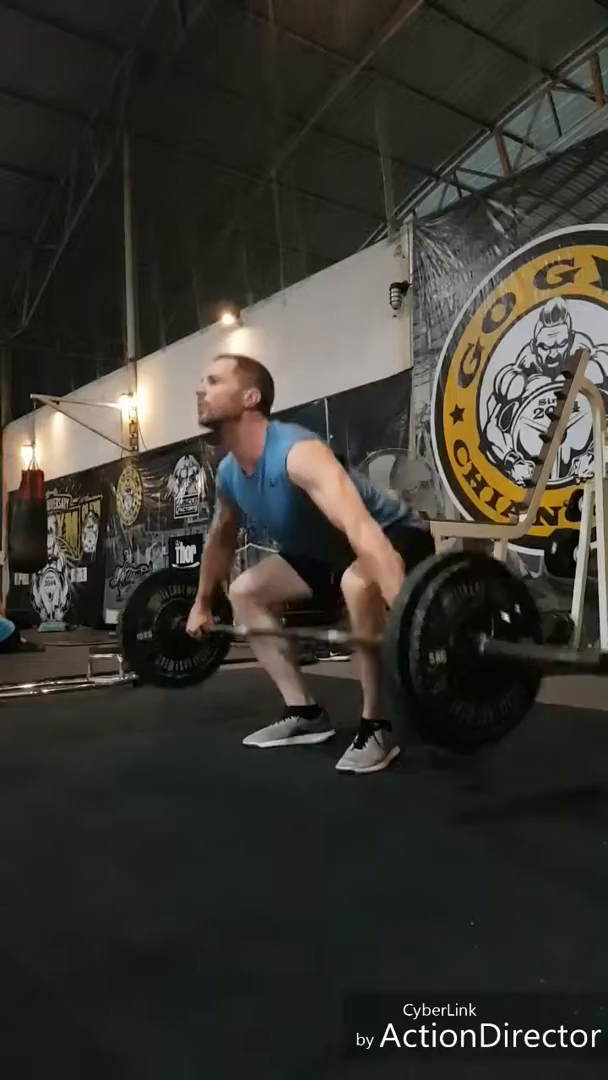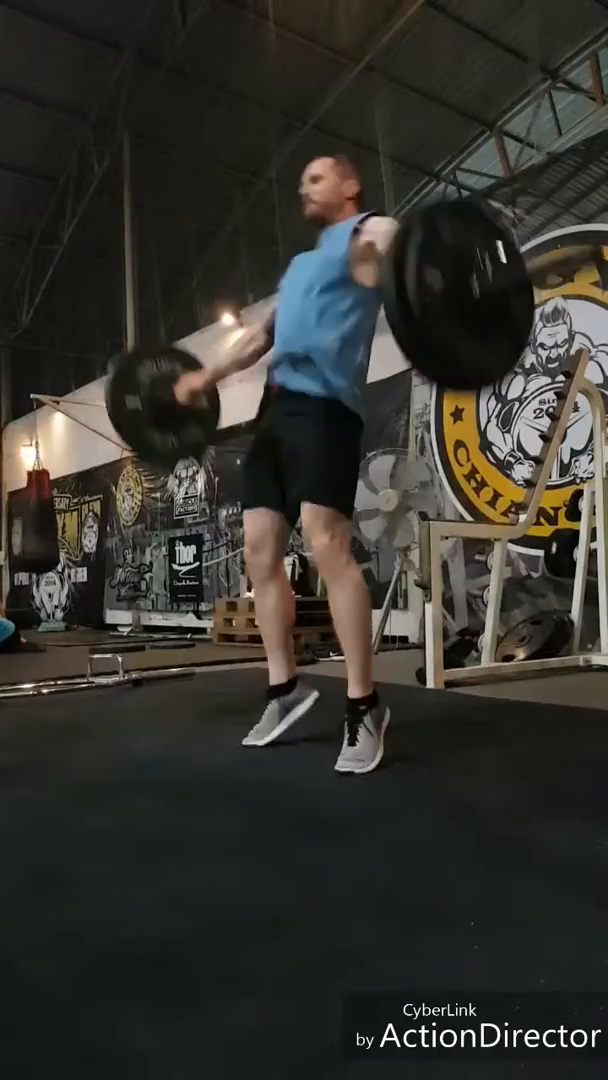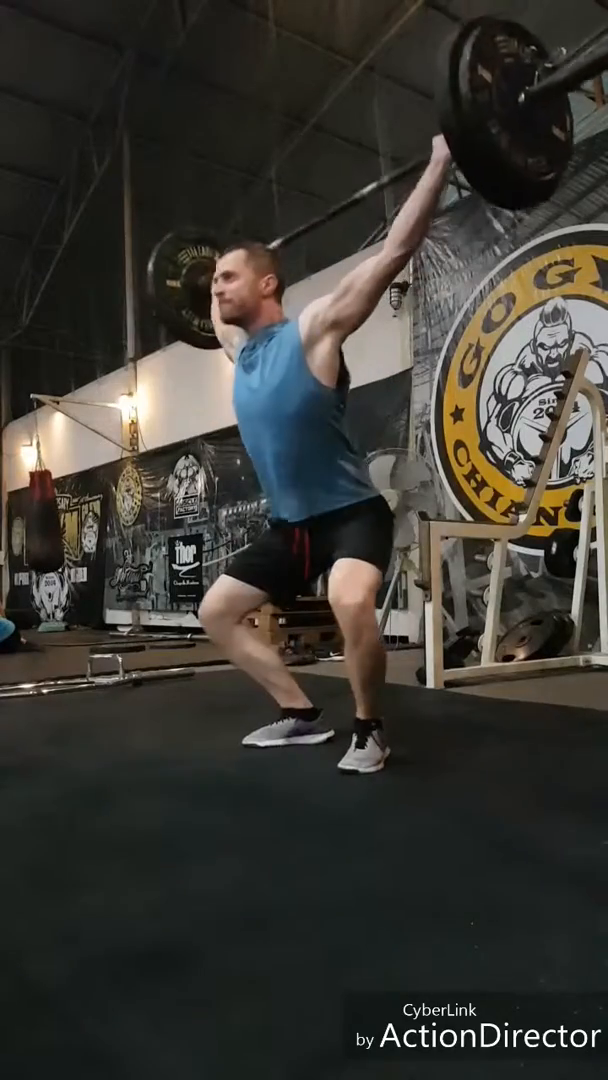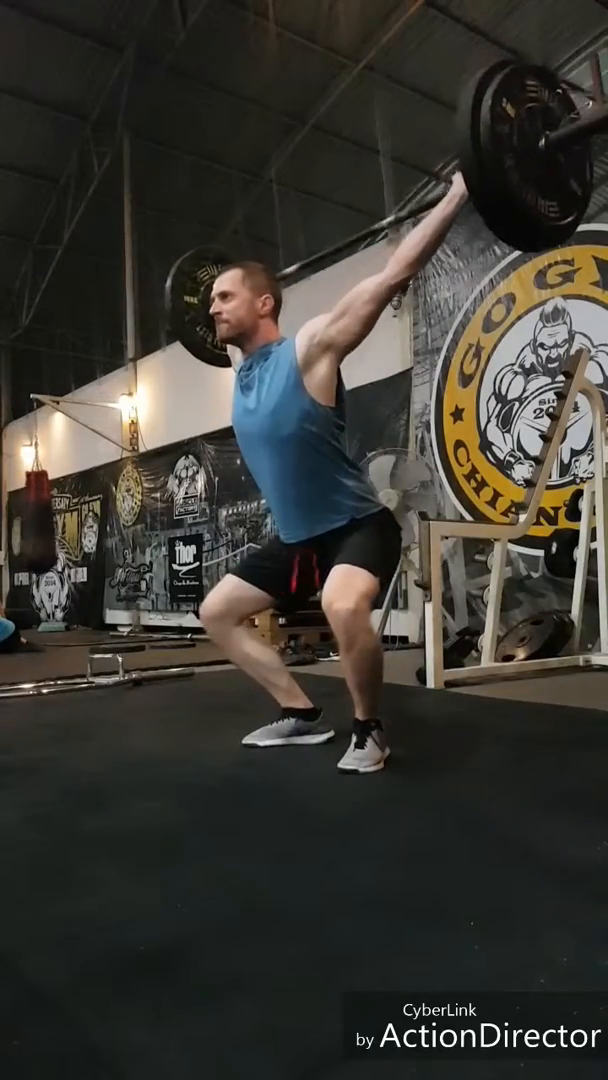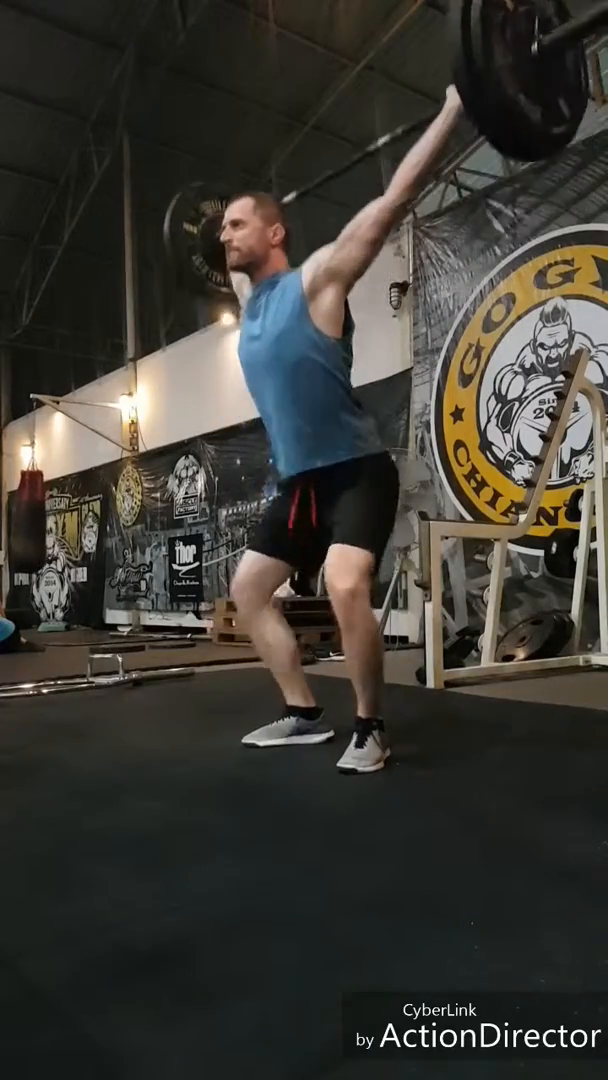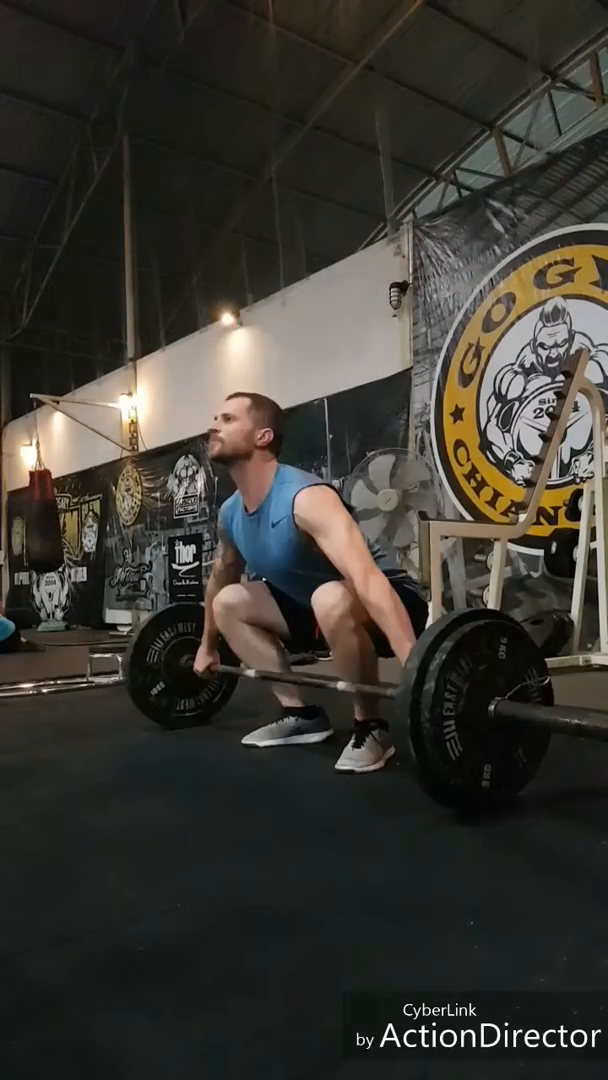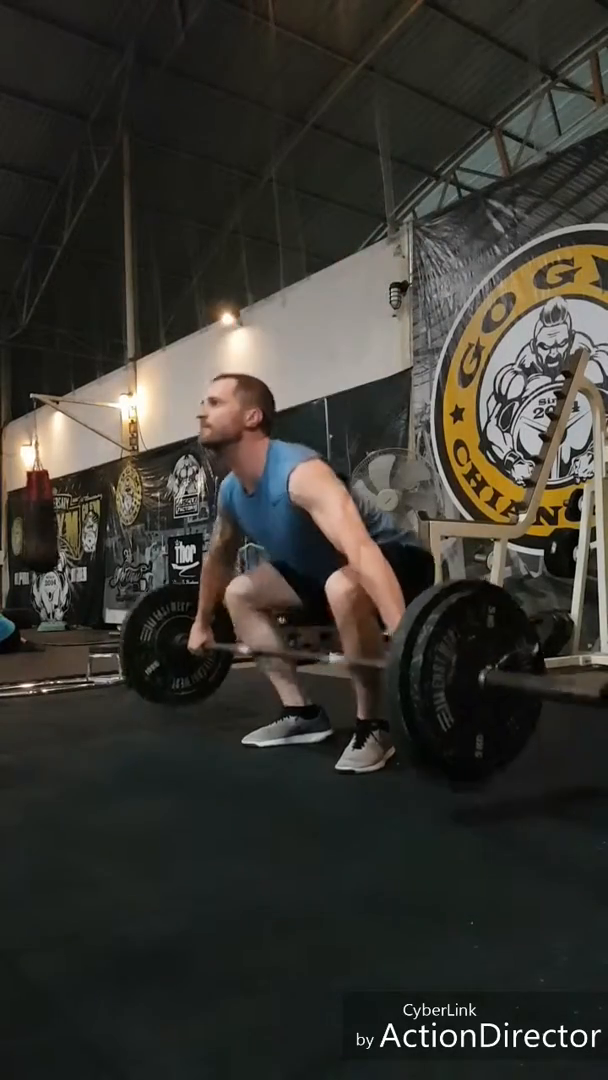
dt=0.5s
person 1, frame 1
left shoulder: (297, 455)
right shoulder: (228, 473)
left elbow: (362, 530)
right elbow: (219, 540)
right wrist: (202, 605)
left hip: (394, 542)
left knee: (361, 591)
right knee: (243, 592)
left ankle: (376, 729)
right ankle: (304, 713)
person 1, frame 2
left shoulder: (366, 232)
right shoulder: (303, 262)
left elbow: (396, 244)
right elbow: (264, 333)
right wrist: (206, 376)
left hip: (320, 411)
right hip: (279, 406)
left knee: (326, 546)
right knee: (259, 553)
left ankle: (364, 708)
right ankle: (285, 688)
person 1, frame 3
left shoulder: (312, 331)
right shoulder: (243, 350)
left elbow: (391, 253)
right elbow: (222, 322)
left wrist: (440, 163)
left hip: (351, 513)
right hip: (291, 524)
left knee: (350, 599)
right knee: (216, 611)
left ankle: (370, 729)
right ankle: (302, 715)
person 1, frame 4
left shoulder: (308, 350)
right shoulder: (245, 367)
left elbow: (391, 276)
right elbow: (230, 330)
left wrist: (457, 197)
left hip: (357, 526)
right hip: (296, 538)
left knee: (342, 606)
right knee: (216, 612)
left ankle: (369, 730)
right ankle: (302, 714)
person 1, frame 5
left shoulder: (314, 281)
right shoulder: (251, 300)
left elbow: (390, 203)
right elbow: (238, 272)
left wrist: (450, 112)
left hip: (355, 471)
right hip: (296, 481)
left knee: (345, 589)
right knee: (248, 591)
left ankle: (369, 730)
right ankle: (303, 714)
person 1, frame 6
left shoulder: (305, 499)
right shoulder: (231, 513)
left elbow: (367, 579)
right elbow: (220, 579)
right wrist: (207, 646)
left hip: (385, 604)
left knee: (333, 601)
right knee: (228, 604)
left ankle: (371, 728)
right ankle: (300, 713)
person 1, frame 7
left shoulder: (299, 473)
right shoulder: (232, 490)
left elbow: (363, 553)
right elbow: (218, 557)
right wrist: (202, 623)
left hip: (390, 560)
left knee: (344, 591)
right knee: (240, 593)
left ankle: (372, 728)
right ankle: (302, 714)
